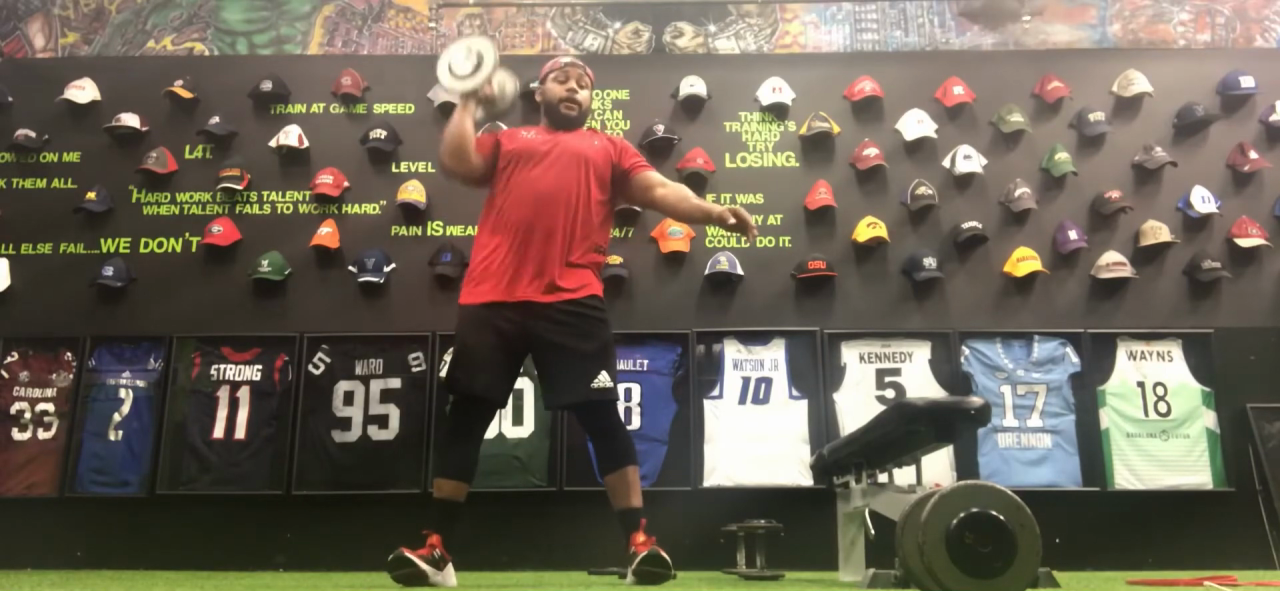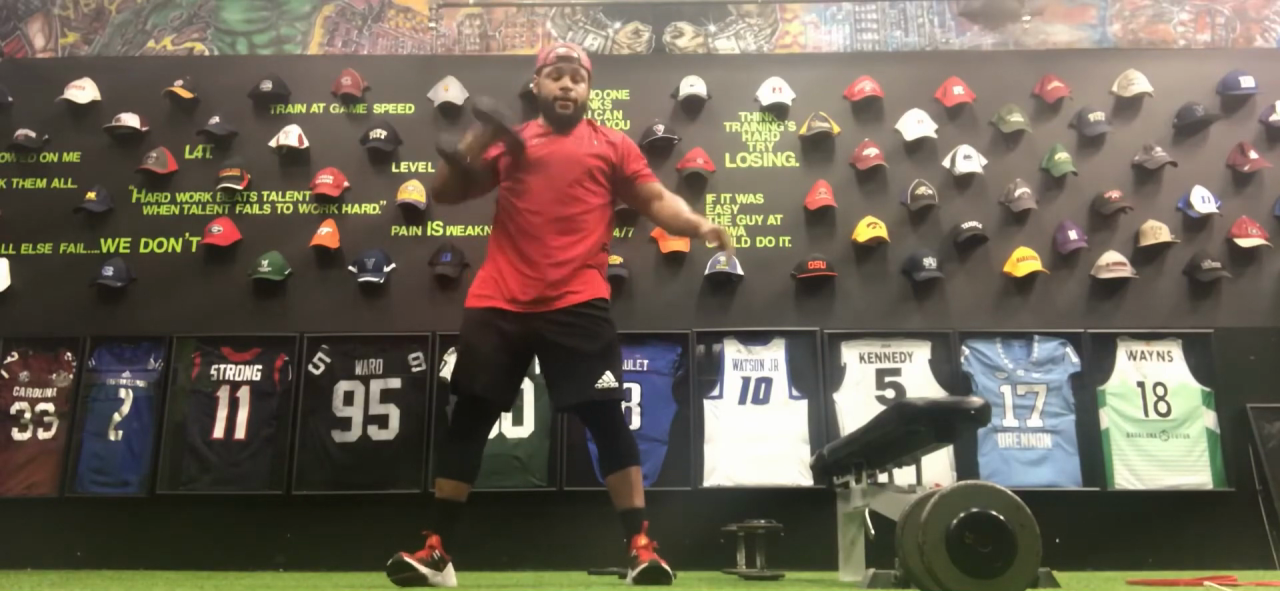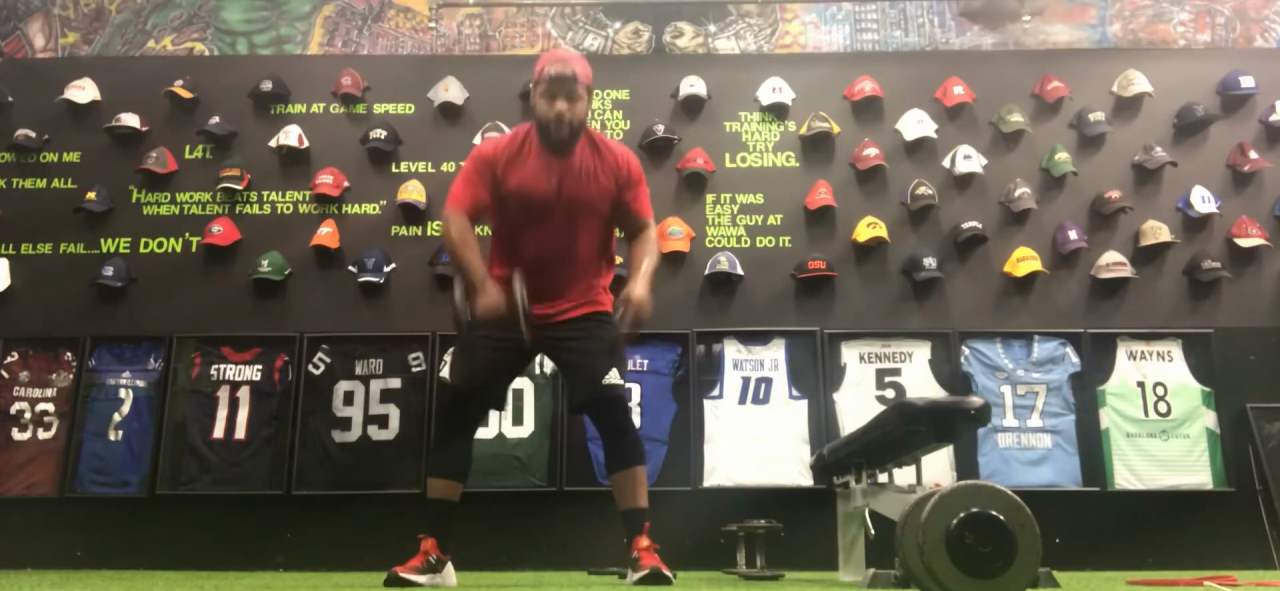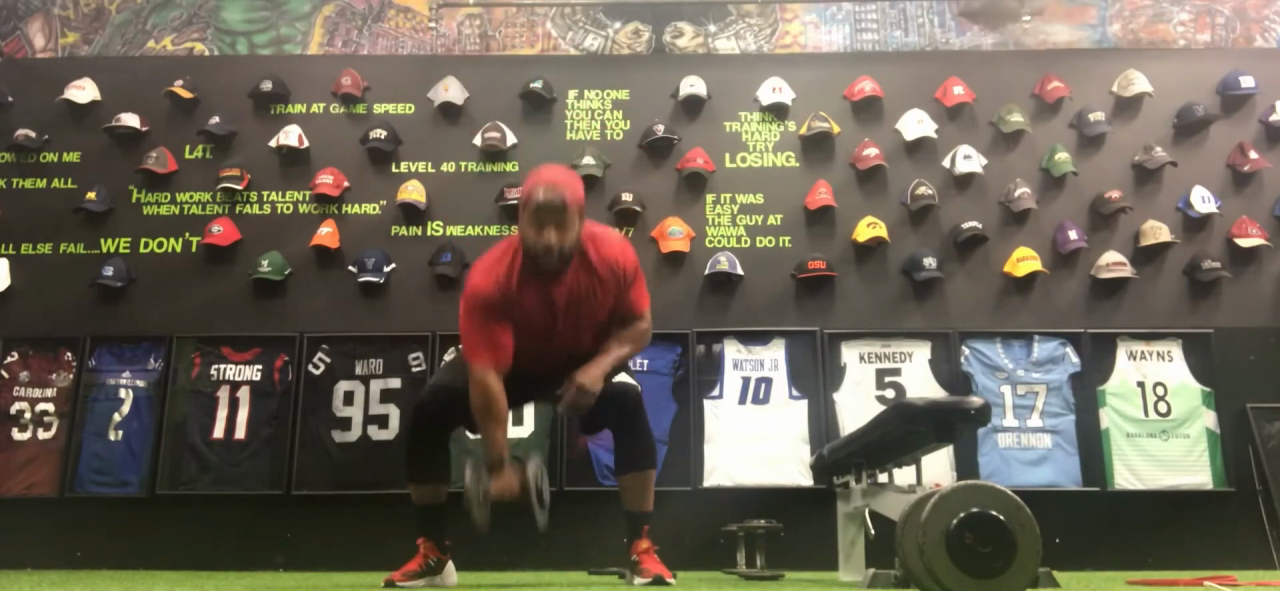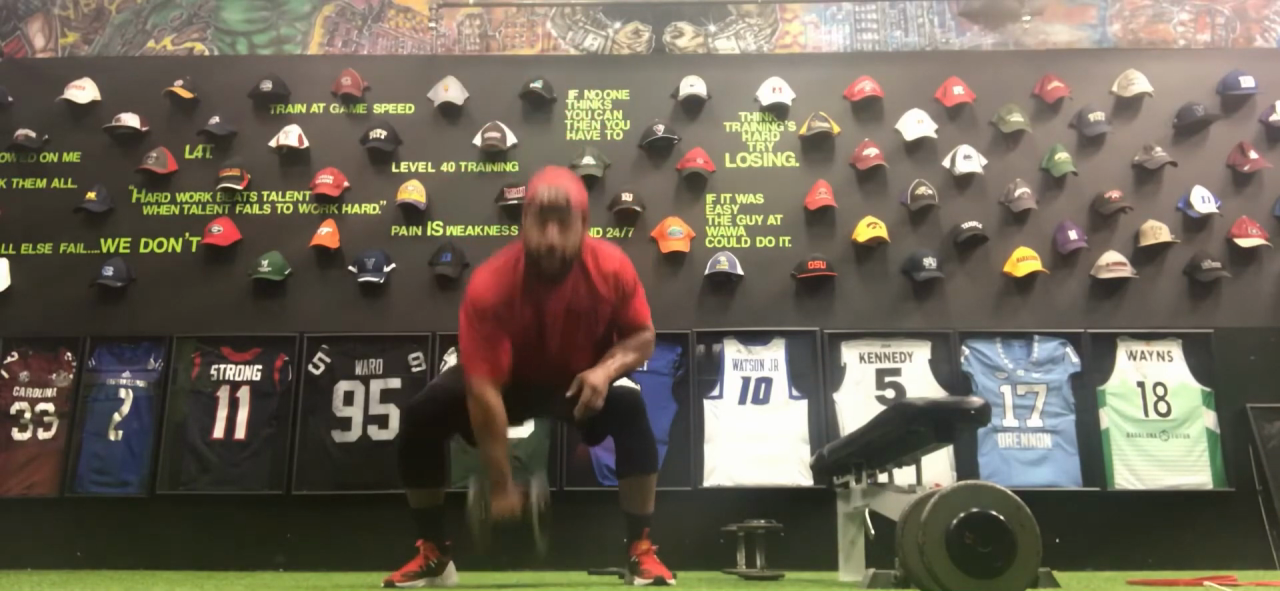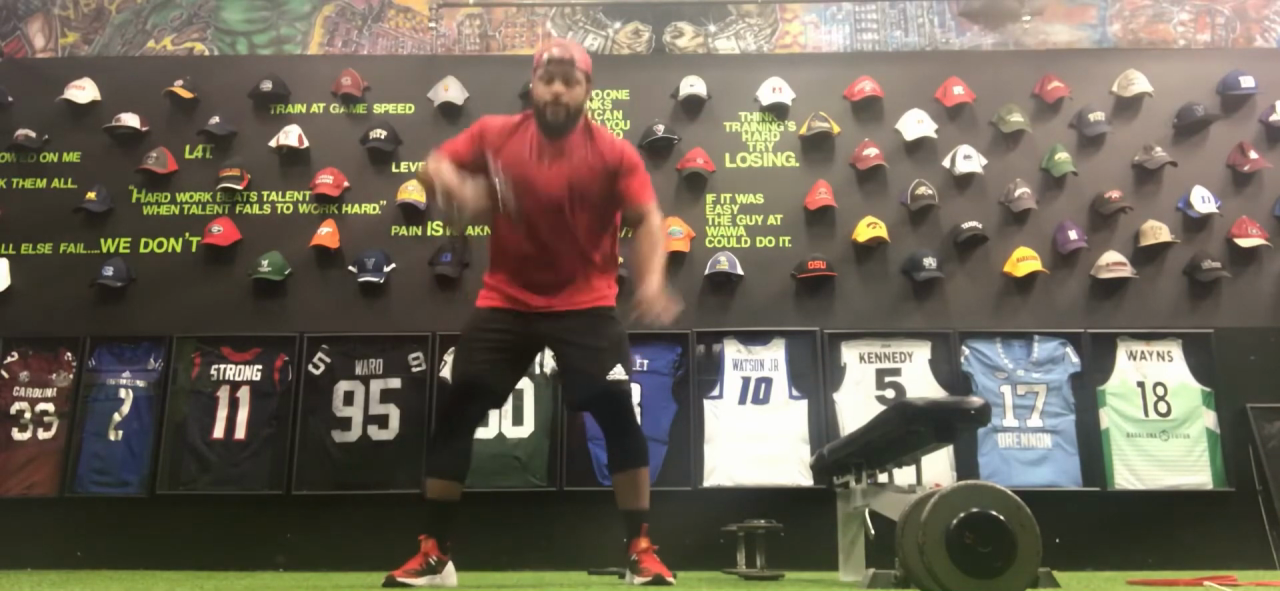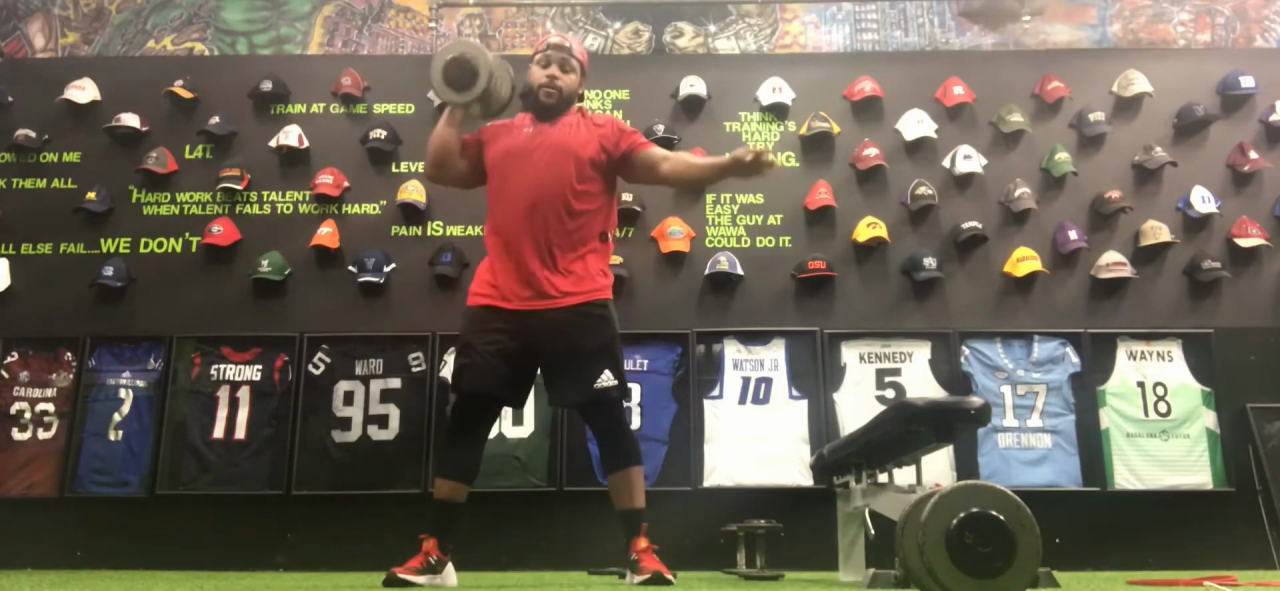
dt=0.3s
person 1, frame 1
left shoulder: (609, 148)
right shoulder: (506, 139)
left elbow: (658, 190)
right elbow: (454, 163)
left wrist: (715, 212)
right wrist: (469, 101)
left hip: (571, 301)
right hip: (491, 298)
left knee: (601, 416)
right knee: (466, 416)
left ankle: (640, 545)
person 1, frame 2
left shoulder: (612, 145)
right shoulder: (504, 139)
left elbow: (656, 200)
right elbow: (444, 192)
left wrist: (700, 225)
right wrist: (467, 150)
left hip: (577, 304)
right hip: (497, 303)
left knee: (606, 416)
right knee: (468, 418)
left ankle: (640, 547)
person 1, frame 3
left shoulder: (617, 159)
right shoulder: (495, 153)
left elbow: (643, 228)
right elbow: (456, 218)
left wrist: (641, 279)
right wrist: (482, 288)
left hip: (584, 312)
right hip: (504, 306)
left knee: (612, 412)
right knee: (459, 412)
person 1, frame 4
left shoulder: (614, 255)
right shoulder: (489, 280)
left elbow: (638, 322)
right elbow: (486, 380)
left wrist: (600, 365)
right wrist: (499, 466)
left hip: (581, 361)
right hip: (509, 366)
left knee: (628, 405)
right knee: (428, 411)
left ankle: (641, 551)
right ankle: (433, 553)
person 1, frame 5
left shoulder: (613, 270)
right shoulder: (491, 288)
left elbow: (642, 335)
right elbow: (484, 395)
left wrist: (605, 367)
right wrist: (501, 485)
left hip: (580, 376)
right hip: (507, 381)
left knee: (630, 411)
right knee: (421, 416)
left ankle: (642, 553)
right ankle: (432, 555)
person 1, frame 6
left shoulder: (614, 152)
right shoulder: (497, 134)
left elbow: (647, 219)
right elbow: (435, 163)
left wrist: (652, 282)
right wrist: (458, 185)
left hip: (587, 305)
right hip: (506, 304)
left knee: (617, 412)
right knee: (456, 414)
person 1, frame 7
left shoulder: (603, 131)
right shoulder: (496, 133)
left elbow: (665, 164)
right elbow: (440, 168)
left wrist: (731, 164)
right wrist: (455, 106)
left hip: (578, 303)
right hip: (497, 304)
left knee: (609, 418)
right knee: (468, 419)
